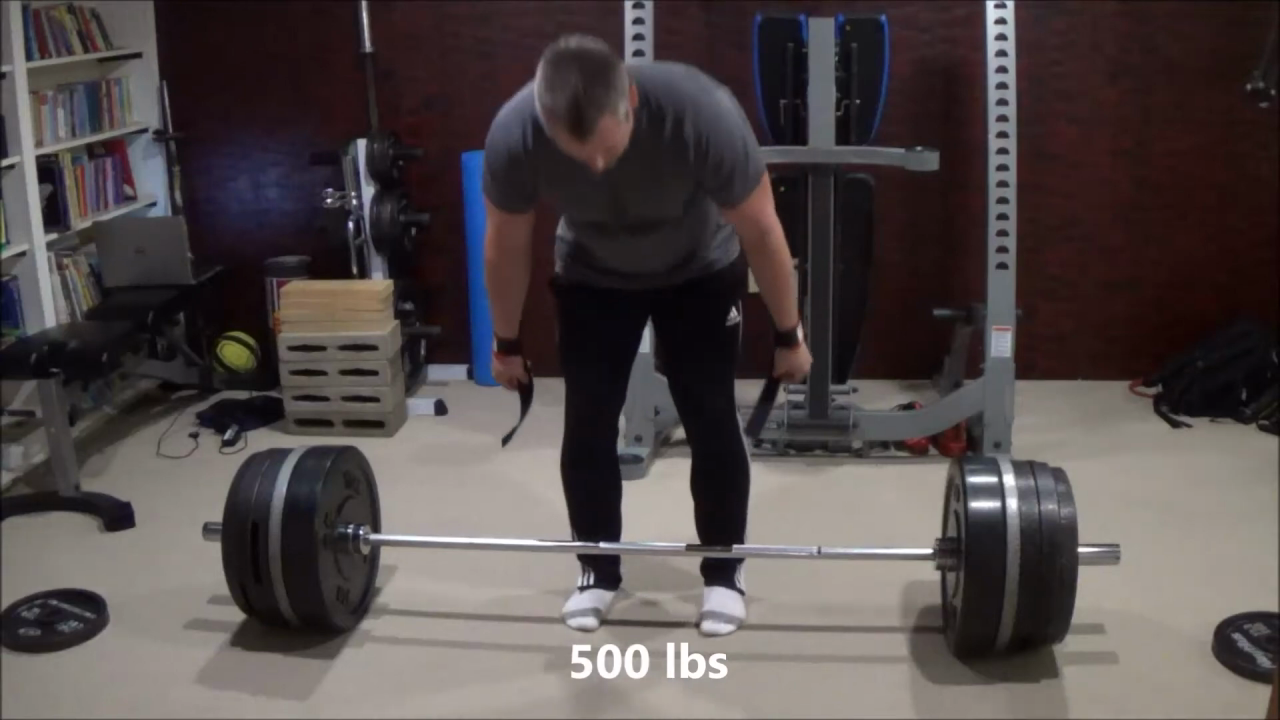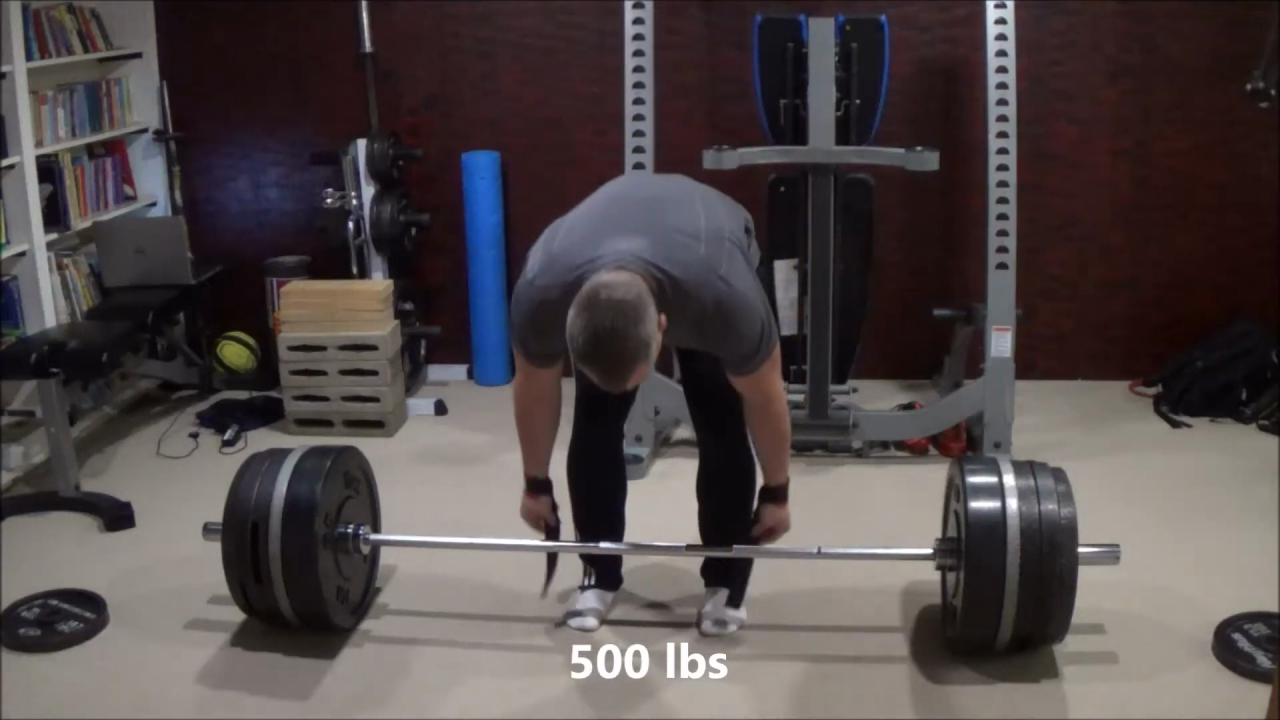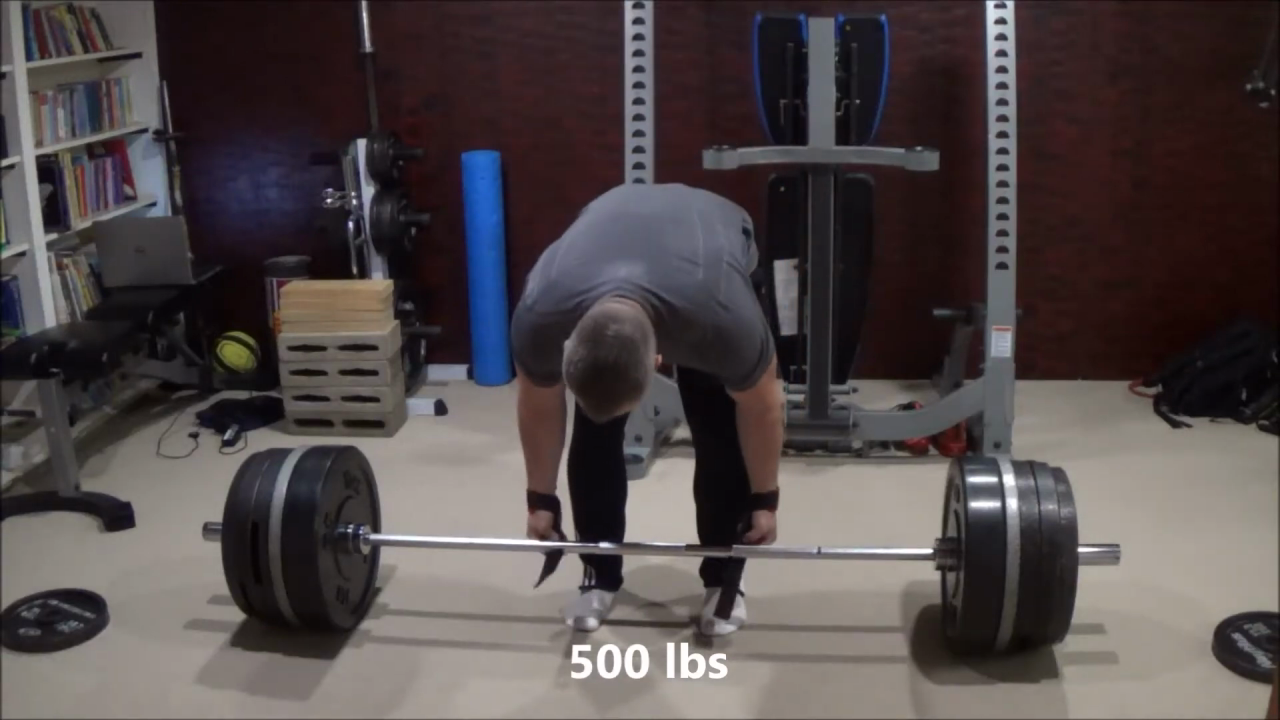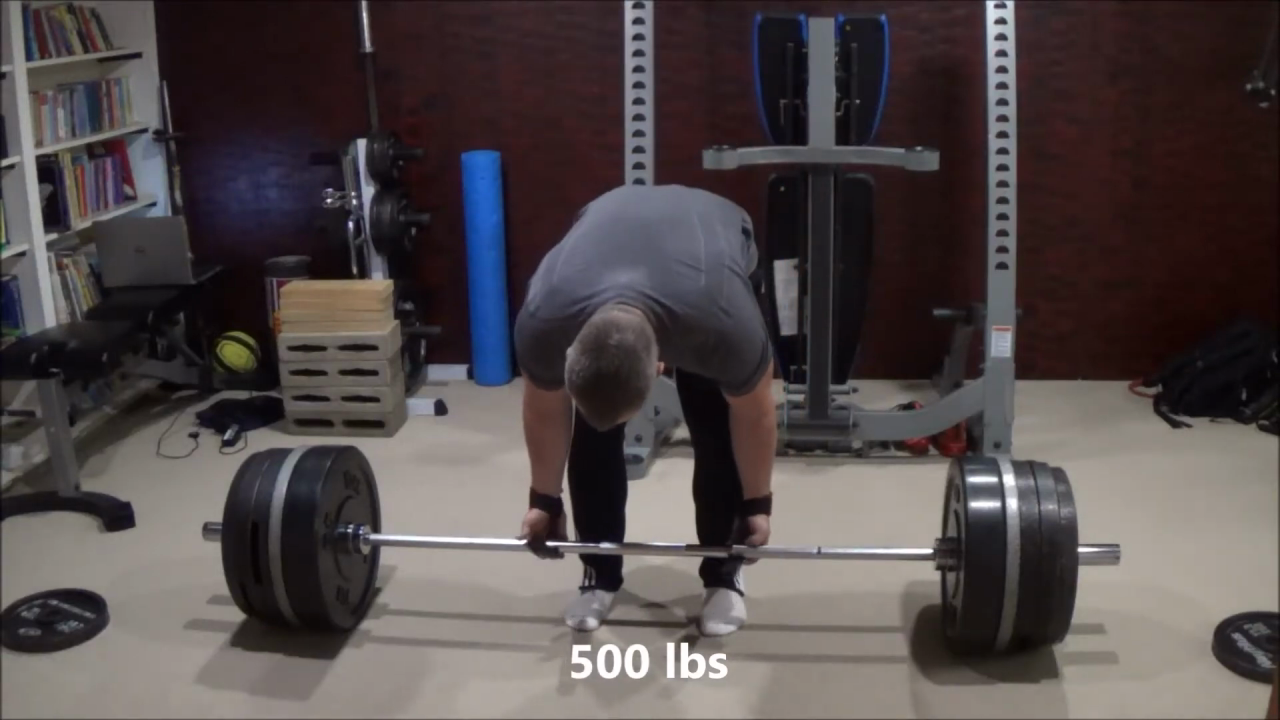
dt=0.4s
person 1, frame 1
left shoulder: (701, 112)
right shoulder: (515, 134)
left elbow: (761, 233)
right elbow: (506, 246)
left wrist: (789, 333)
right wrist: (507, 342)
left hip: (700, 272)
right hip: (591, 278)
left knee: (712, 422)
right knee: (587, 425)
left ankle: (724, 571)
right ankle: (597, 569)
person 1, frame 2
left shoulder: (724, 297)
right shoulder: (541, 294)
left elbow: (765, 399)
right elbow: (535, 391)
left wrist: (776, 491)
right wrist: (536, 482)
left hip: (712, 264)
left knee: (723, 428)
right knee: (594, 426)
left ankle: (725, 575)
right ankle: (599, 571)
person 1, frame 3
left shoulder: (723, 317)
right shoulder: (540, 317)
left elbow: (761, 408)
right elbow: (539, 410)
left wrist: (765, 499)
right wrist: (540, 499)
left knee: (720, 431)
right knee: (593, 433)
left ankle: (722, 575)
right ankle: (599, 573)
person 1, frame 4
left shoulder: (724, 322)
right shoulder: (543, 322)
left elbow: (754, 415)
right elbow: (544, 412)
left wrist: (757, 503)
right wrist: (544, 500)
left knee: (717, 430)
right knee: (591, 434)
left ankle: (723, 575)
right ankle: (599, 573)
